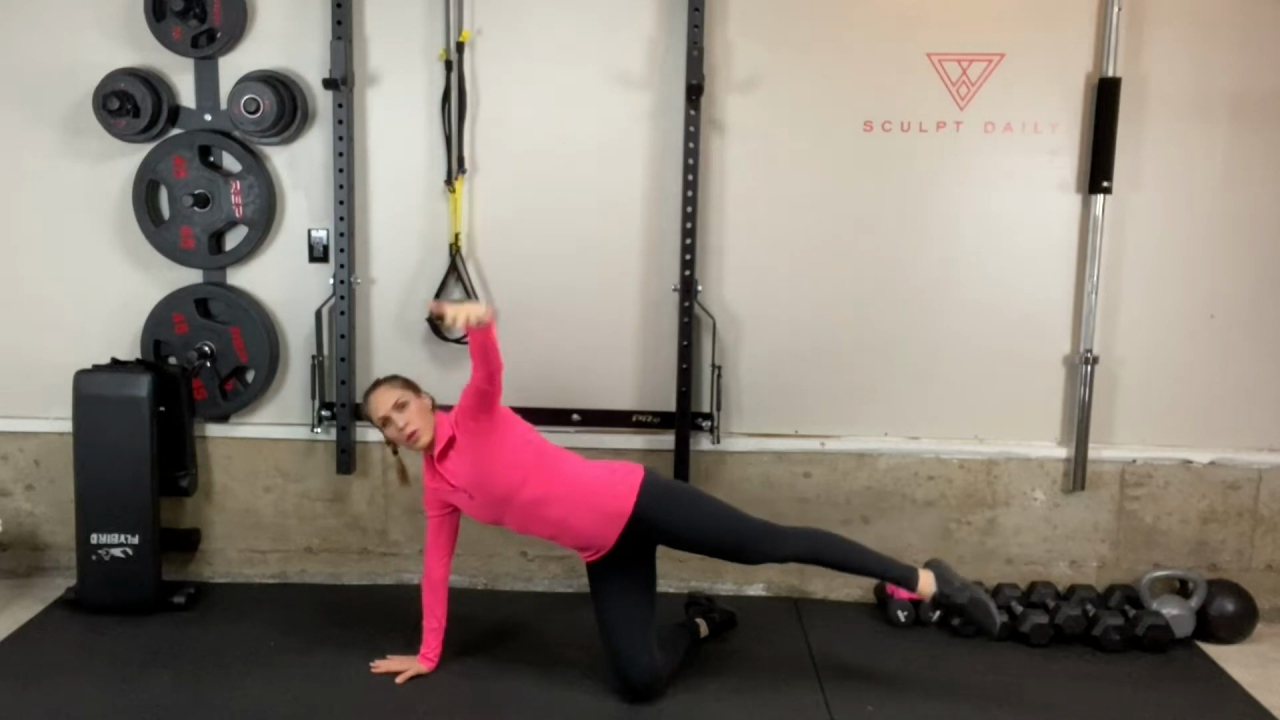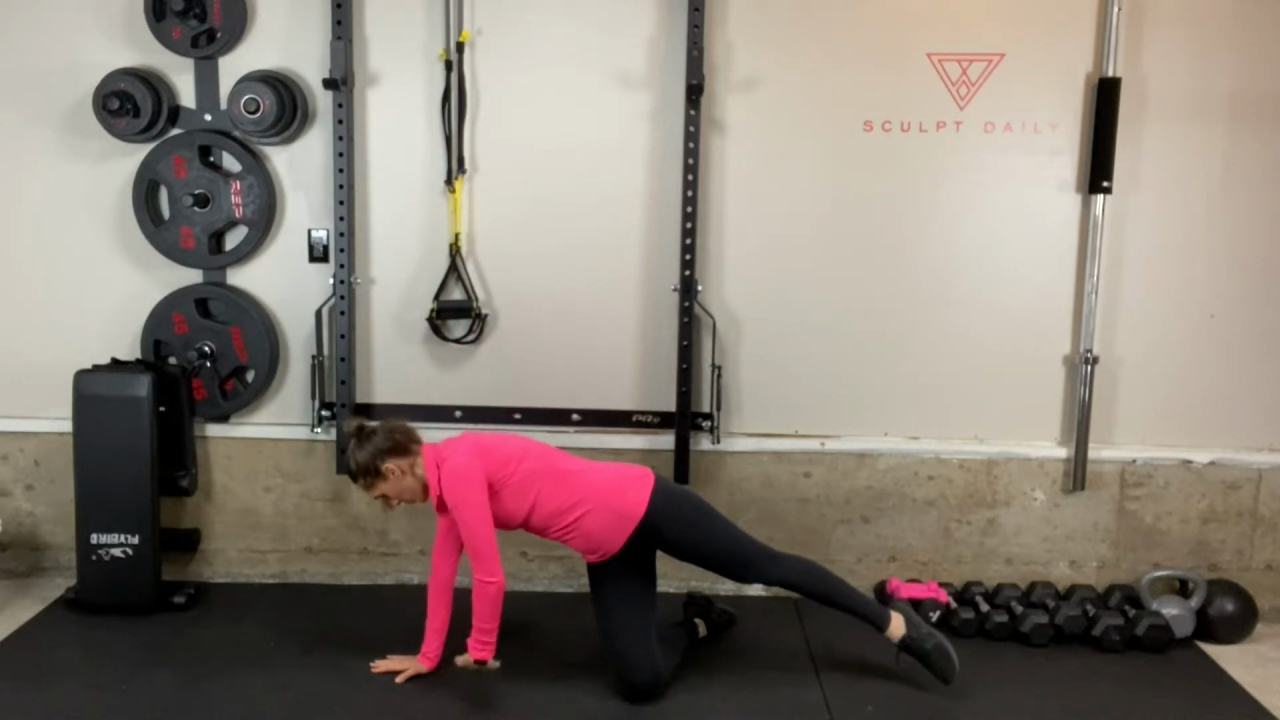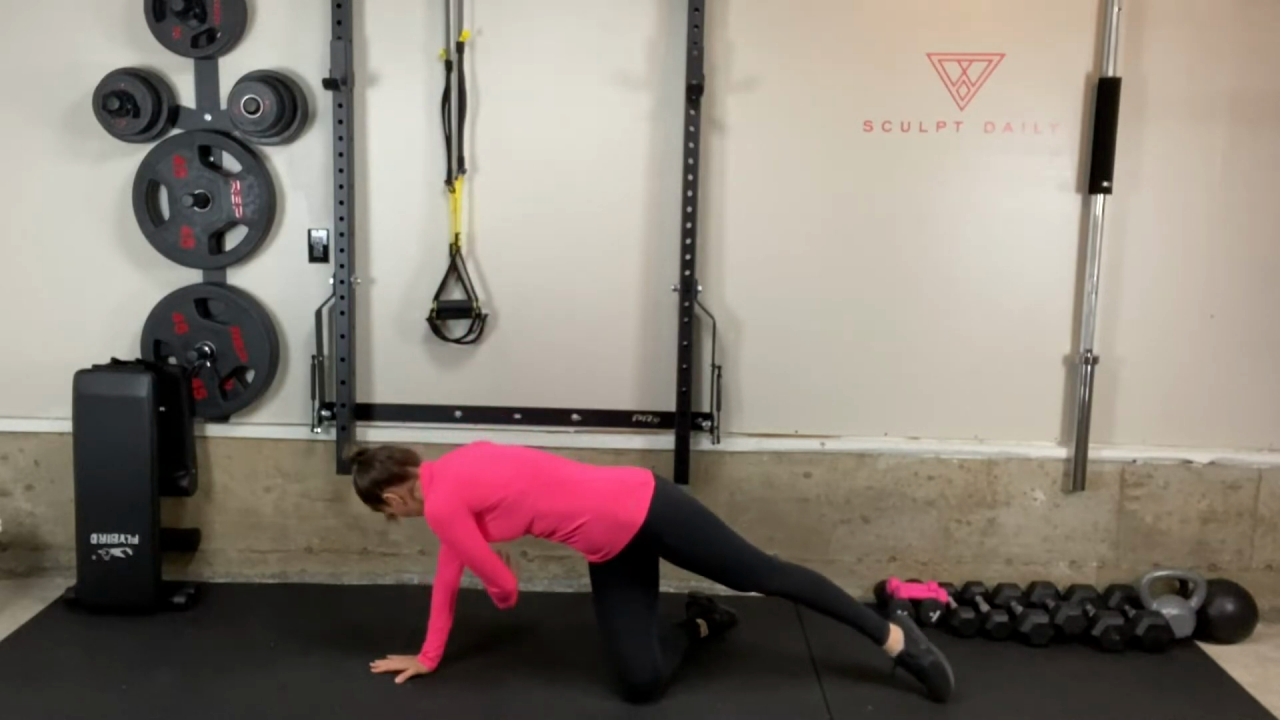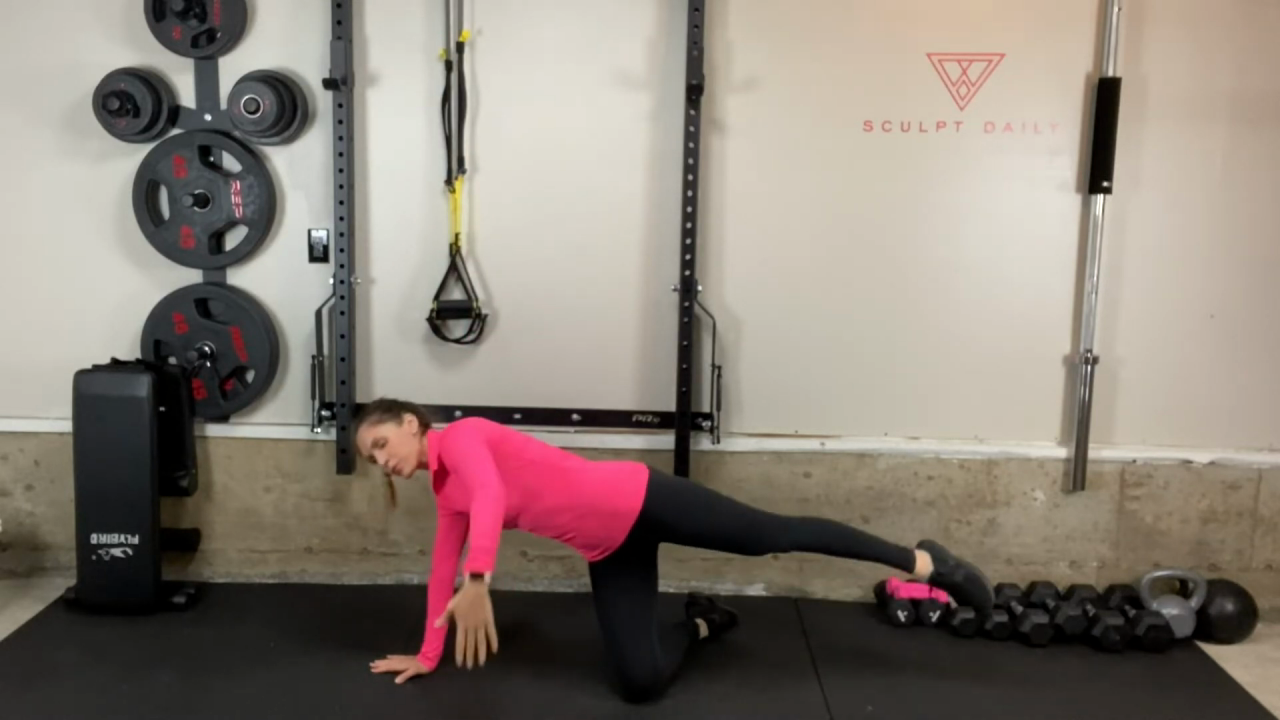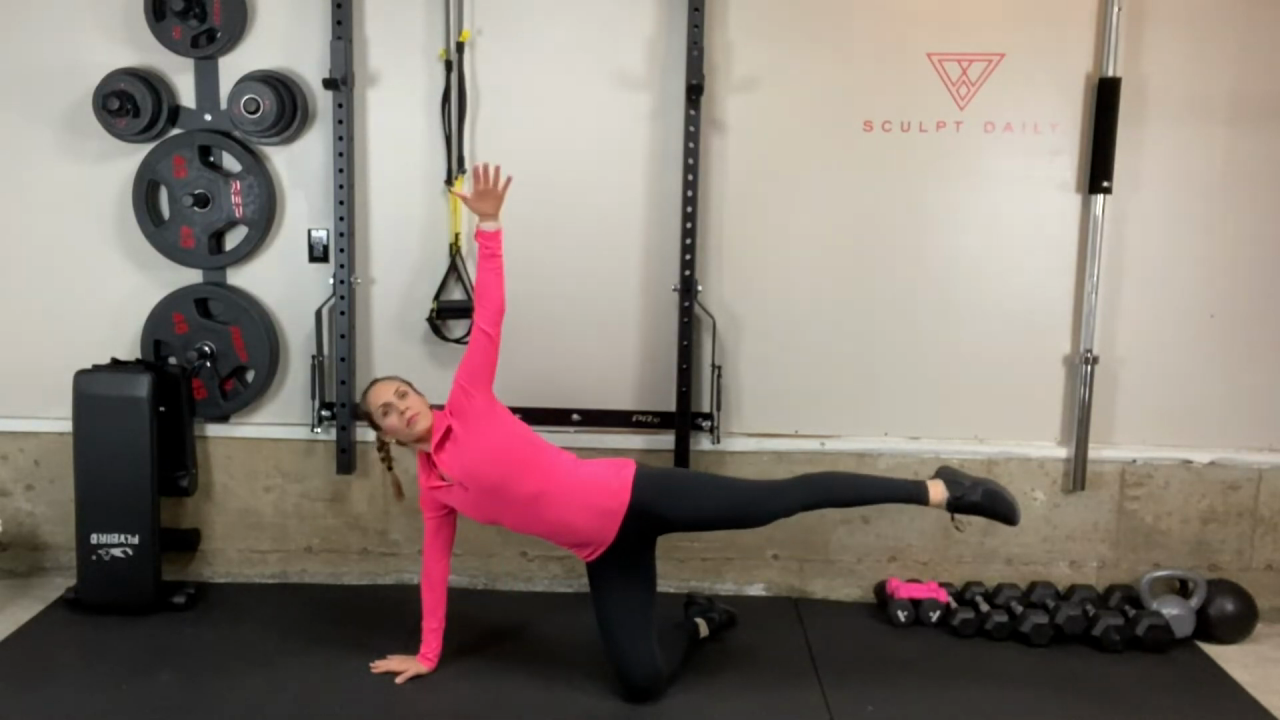
dt=1s
person 1, frame 1
left shoulder: (475, 414)
right shoulder: (439, 485)
left elbow: (489, 368)
right elbow: (437, 564)
left wrist: (477, 322)
right wrist: (426, 652)
left hip: (633, 499)
right hip: (603, 549)
left knee: (770, 544)
right knee: (640, 683)
left ankle: (929, 581)
right ankle: (698, 624)
person 1, frame 2
left shoulder: (457, 466)
right shoulder: (446, 486)
left elbow: (489, 576)
right elbow: (444, 568)
left wrist: (481, 651)
right wrist: (428, 656)
left hip: (639, 505)
right hip: (608, 550)
left knee: (765, 566)
right knee: (642, 683)
left ankle: (896, 624)
right ankle: (696, 624)
person 1, frame 3
left shoulder: (442, 505)
right shoulder: (454, 473)
left elbow: (501, 584)
right elbow: (448, 574)
left wrist: (506, 595)
right wrist: (428, 656)
left hip: (643, 508)
right hip: (611, 550)
left knee: (765, 575)
right knee: (641, 683)
left ankle: (895, 638)
right ankle: (697, 623)
person 1, frame 4
left shoulder: (460, 434)
right shoulder: (445, 493)
left elbow: (490, 489)
right elbow: (443, 568)
left wrist: (478, 580)
right wrist: (429, 653)
left hip: (637, 500)
right hip: (608, 549)
left knee: (778, 535)
right knee: (641, 681)
left ankle: (923, 562)
right ankle: (697, 623)
person 1, frame 5
left shoulder: (468, 403)
right shoulder: (431, 485)
left elbow: (489, 314)
right elbow: (437, 563)
left wrist: (487, 223)
right wrist: (427, 653)
left hip: (628, 496)
right hip: (604, 549)
left knee: (782, 498)
right knee: (642, 681)
left ankle: (939, 491)
right ankle: (699, 623)
